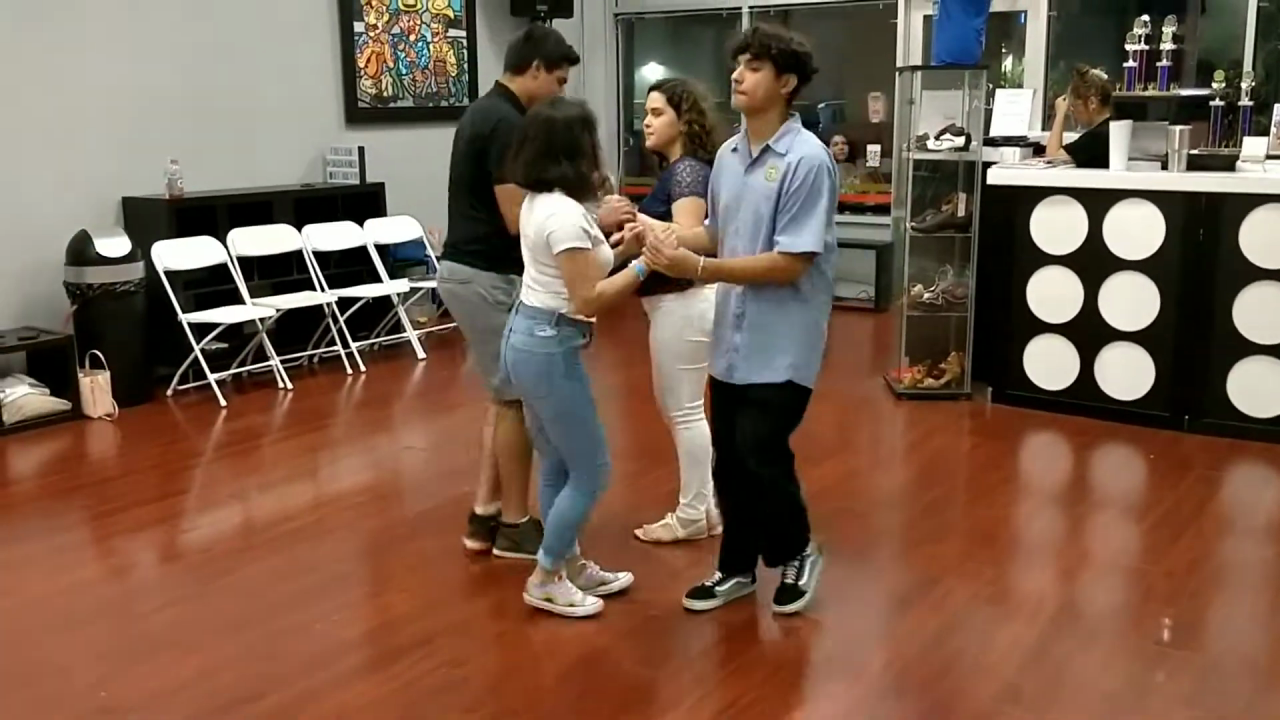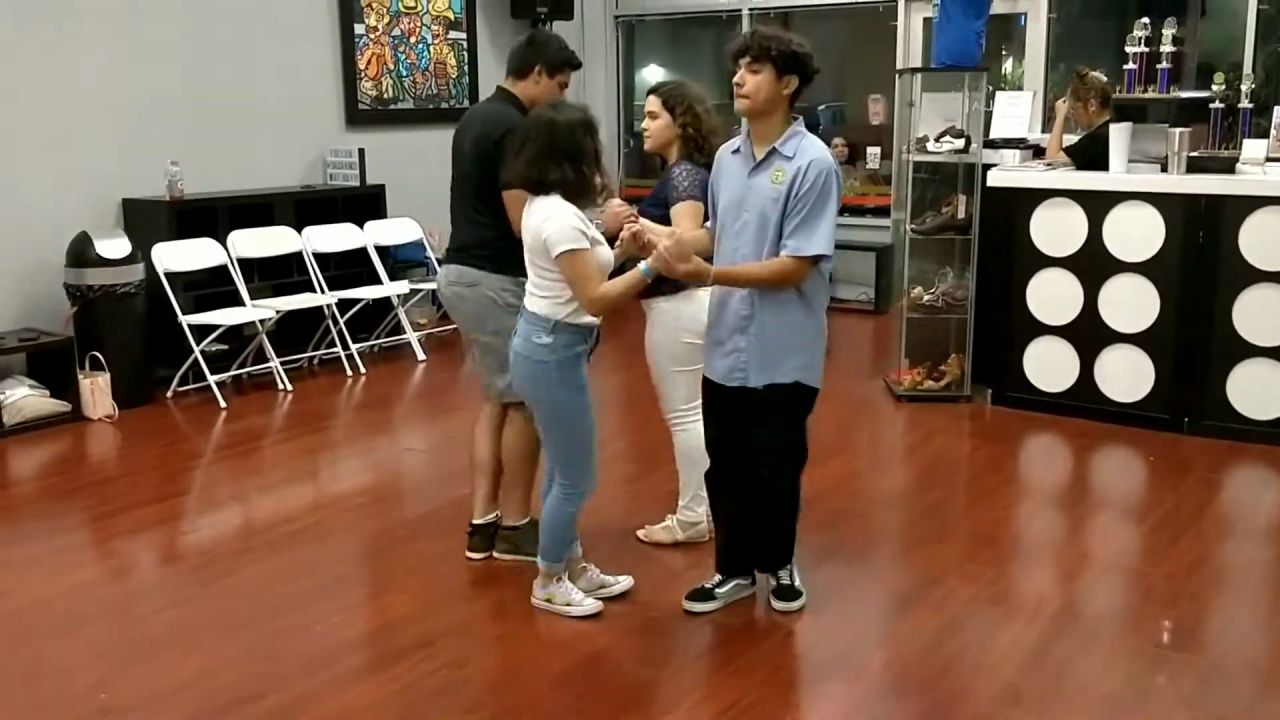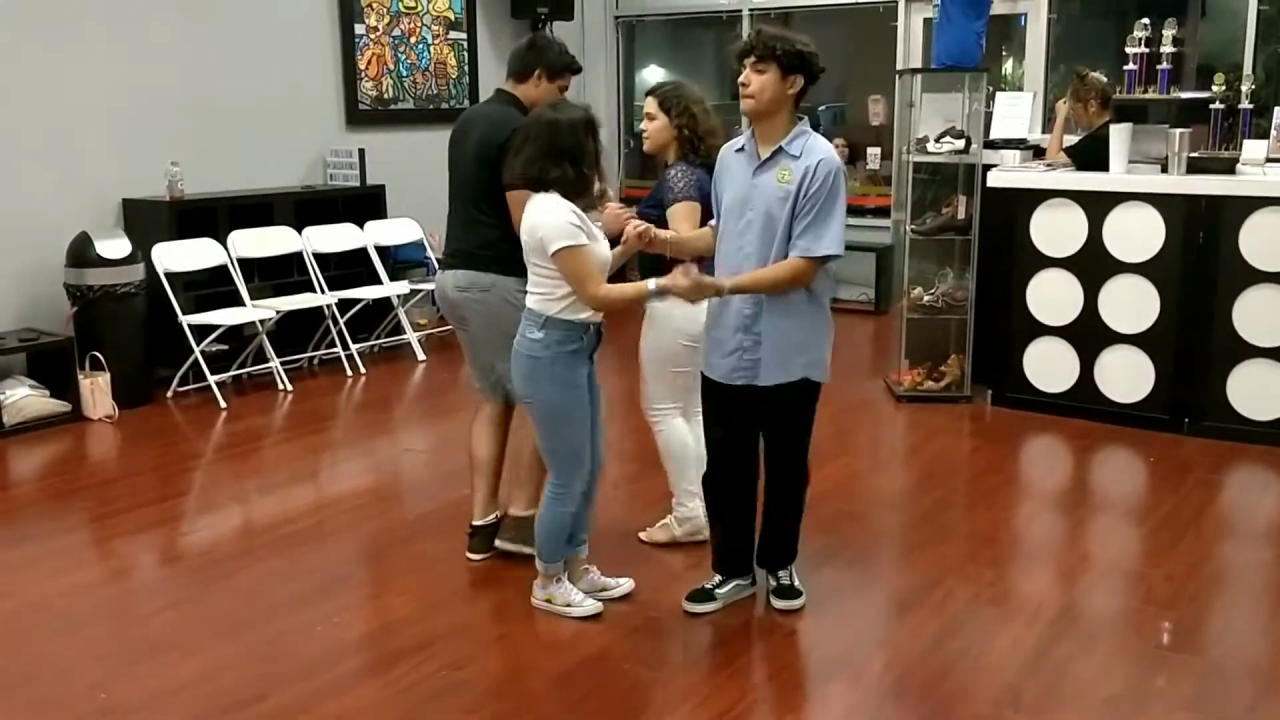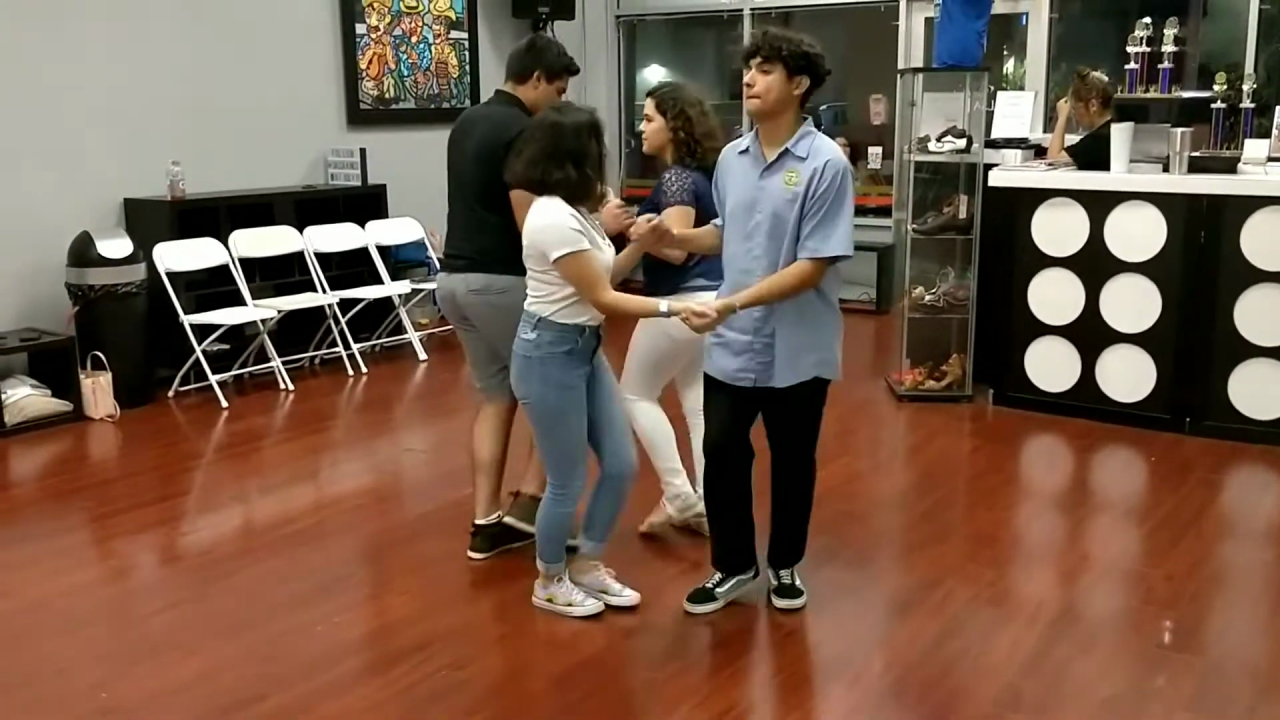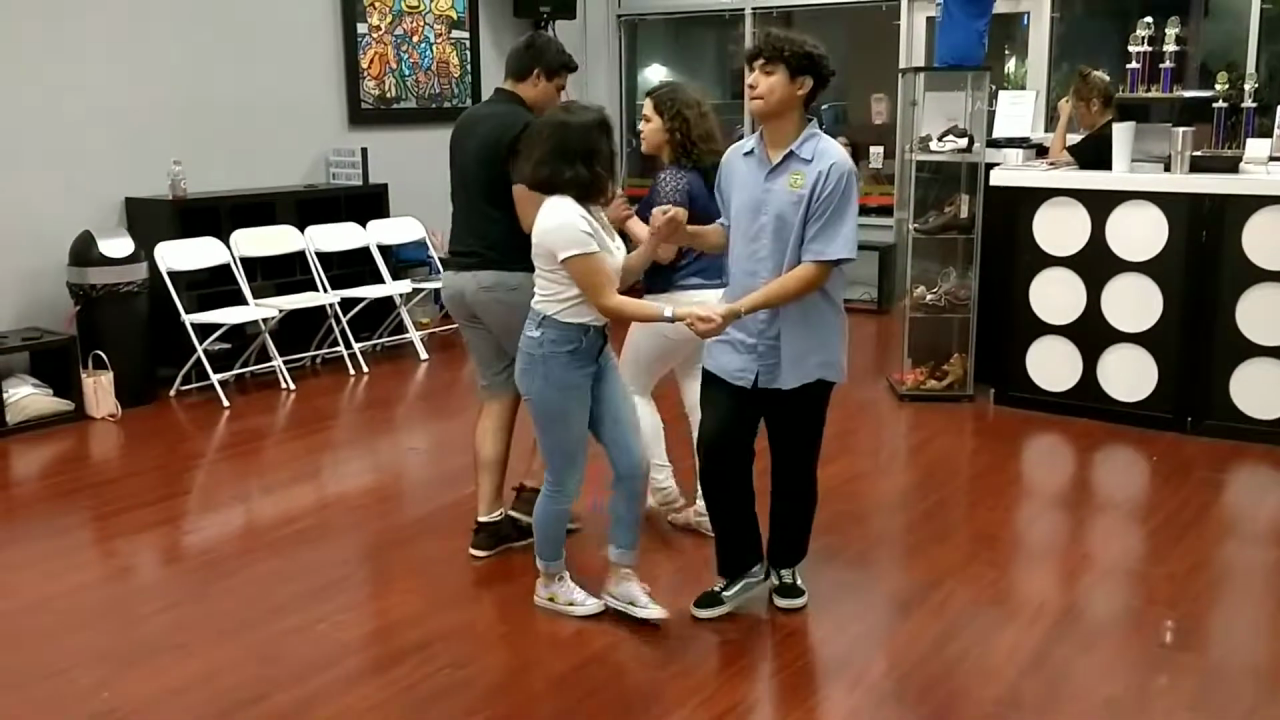
dt=0.1s
person 1, frame 1
left shoulder: (807, 159)
right shoulder: (729, 153)
left elbow: (791, 262)
left wrist: (697, 268)
right wrist: (662, 236)
left hip: (783, 341)
right hip: (736, 336)
left knee: (761, 452)
right knee: (731, 456)
left ankle: (795, 554)
right ankle: (737, 568)
person 1, frame 2
left shoulder: (812, 163)
right shoulder: (726, 157)
left elbow: (798, 265)
left wrist: (708, 271)
right wrist: (662, 241)
left hip: (784, 348)
right hip: (728, 342)
left knee: (778, 462)
right knee: (728, 462)
left ankle: (778, 564)
right ankle: (735, 569)
person 1, frame 3
left shoulder: (819, 162)
right shoulder: (729, 156)
left elbow: (807, 265)
left wrist: (721, 284)
right wrist: (663, 239)
left hip: (789, 347)
right hip: (728, 341)
left knee: (786, 462)
right knee: (725, 462)
left ankle: (779, 564)
right ankle: (733, 570)
person 1, frame 4
left shoulder: (827, 164)
right shoulder: (731, 158)
left elbow: (813, 266)
left wrist: (730, 303)
right wrist: (672, 238)
left hip: (796, 349)
right hip: (733, 345)
left knee: (792, 465)
right knee: (721, 457)
left ankle: (783, 566)
right ankle: (734, 564)
person 1, frame 5
left shoulder: (831, 165)
right shoulder: (735, 159)
left elbow: (817, 269)
left wrist: (736, 308)
right wrist: (684, 233)
left hip: (801, 350)
right hip: (736, 346)
left knee: (795, 466)
right knee: (718, 454)
left ankle: (785, 565)
right ankle: (742, 566)
person 2, frame 1
left shoulder: (484, 111)
right shoulder: (507, 123)
right elbow: (517, 219)
left hip: (469, 270)
right hip: (486, 277)
left knee: (508, 396)
right knee: (518, 398)
left ankle: (484, 514)
right ankle: (515, 524)
person 2, frame 2
left shoulder: (477, 117)
right shoulder: (515, 128)
right elbow: (524, 221)
left hip: (459, 273)
right hip: (493, 281)
left knee: (498, 399)
right knee: (527, 403)
left ankle: (483, 522)
right ankle: (514, 526)
person 2, frame 3
left shoulder: (471, 121)
right shoulder: (518, 131)
right elbow: (527, 222)
right wrist: (597, 227)
left hip: (457, 276)
right hip: (498, 282)
left knee: (494, 400)
left ankle: (483, 523)
right ankle: (520, 519)
person 2, frame 4
left shoulder: (467, 123)
right shoulder: (523, 131)
right elbow: (528, 223)
left hip: (456, 278)
right hip: (503, 284)
left knee: (495, 399)
left ankle: (486, 522)
right ankle: (527, 501)
person 2, frame 5
left shoulder: (468, 123)
right shoulder: (525, 128)
right elbow: (528, 219)
left hip: (461, 277)
right hip: (507, 279)
left knee: (499, 395)
left ankle: (488, 520)
right ankle: (533, 495)
person 3, frame 1
left shoulder: (538, 202)
right shoulder: (566, 213)
right elbow: (587, 299)
left wrist: (616, 249)
right wrist: (641, 268)
left hip: (528, 339)
right hip: (550, 347)
left knee: (559, 468)
right knee: (589, 473)
left ankle: (571, 569)
right ankle: (544, 579)
person 3, frame 2
left shoulder: (548, 206)
right shoulder: (560, 216)
right elbow: (592, 298)
left wrist: (613, 249)
right wrist: (648, 269)
left hip: (559, 346)
right hip: (551, 349)
left knee: (569, 470)
right knee: (575, 476)
left ankle: (572, 569)
right ankle: (552, 580)
person 3, frame 3
left shoulder: (558, 206)
right shoulder: (554, 213)
left elbow: (585, 276)
right elbow: (595, 296)
left wrist: (621, 248)
right wrist: (662, 285)
left hip: (571, 346)
right hip: (551, 350)
left knee: (586, 469)
right knee: (569, 476)
left ankle: (575, 568)
right ankle: (548, 582)
person 3, frame 4
left shoulder: (571, 210)
right shoulder: (555, 218)
left elbow: (598, 279)
right elbow: (600, 299)
left wrist: (637, 245)
right wrist: (671, 308)
left hip: (583, 349)
right hip: (549, 354)
left knee: (622, 465)
right knee: (567, 480)
left ankle: (587, 565)
right ankle: (549, 582)
person 3, frame 5
left shoulder: (584, 210)
right shoulder: (565, 218)
left elbow: (613, 276)
right elbow: (607, 302)
left wrist: (652, 244)
right wrist: (675, 313)
left hip: (592, 348)
right hip: (555, 353)
left knee: (633, 465)
right knee: (564, 478)
left ankle: (621, 578)
right ankle: (550, 581)
person 4, frame 1
left shoulder: (688, 171)
right shoulder: (677, 170)
left wrist: (632, 215)
left hip: (684, 301)
right hip: (675, 300)
left knee: (684, 409)
right knee: (675, 405)
left ankle: (691, 516)
right ankle: (709, 503)
person 4, frame 2
left shoulder: (684, 175)
right shoulder: (687, 172)
right wrist: (633, 223)
left hip: (680, 305)
right hip: (696, 301)
left knee: (678, 411)
right knee: (690, 409)
left ankle: (693, 517)
right ankle: (702, 507)
person 4, frame 3
left shoulder: (680, 176)
right shoulder: (692, 173)
left hip: (677, 305)
right hip: (696, 302)
left knee: (663, 410)
right knee: (693, 410)
left ankle: (689, 516)
right ankle: (701, 508)
person 4, frame 4
left shoulder: (677, 178)
right shoulder: (705, 174)
left elbow: (674, 249)
left hip: (682, 304)
right hip: (714, 300)
left knee: (634, 395)
right knee: (700, 405)
left ankle: (678, 492)
right ankle: (708, 505)
person 4, frame 5
left shoulder: (672, 178)
right shoulder: (706, 174)
left elbow: (664, 249)
left wrist: (626, 219)
left hip: (679, 303)
right hip: (715, 300)
left knee: (630, 389)
right knee: (703, 403)
left ankle: (663, 486)
right ankle: (710, 507)
